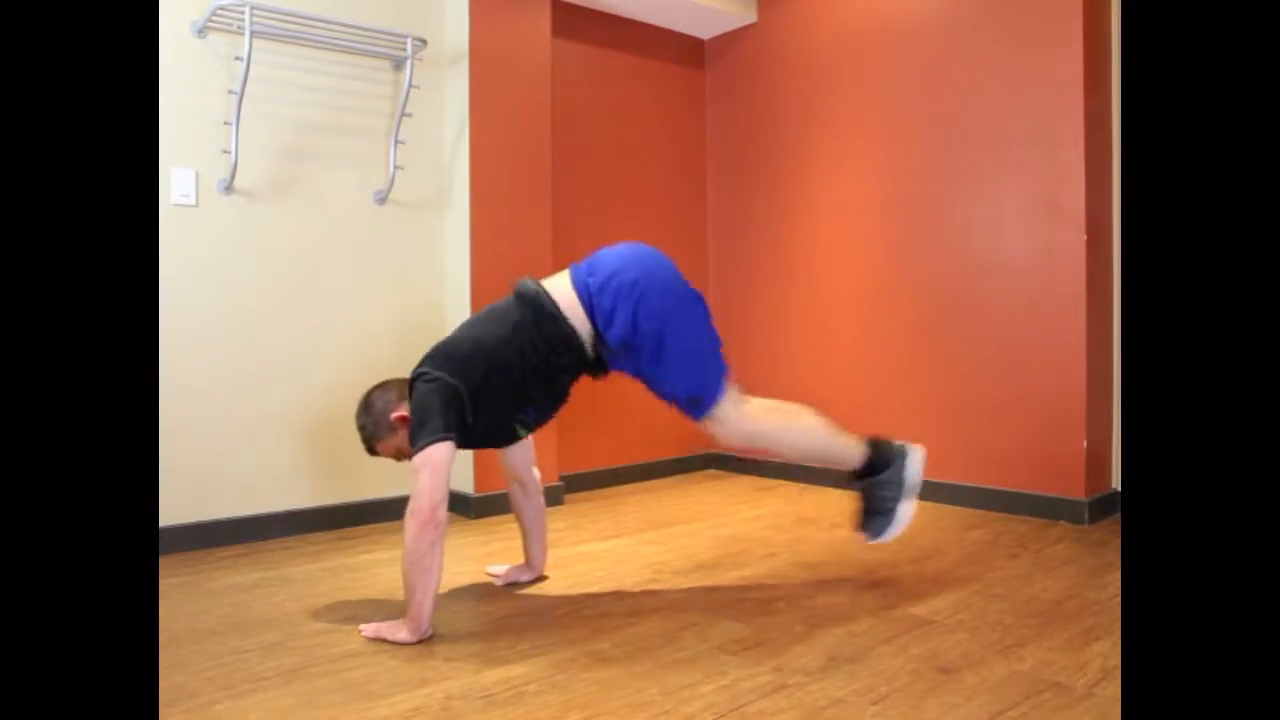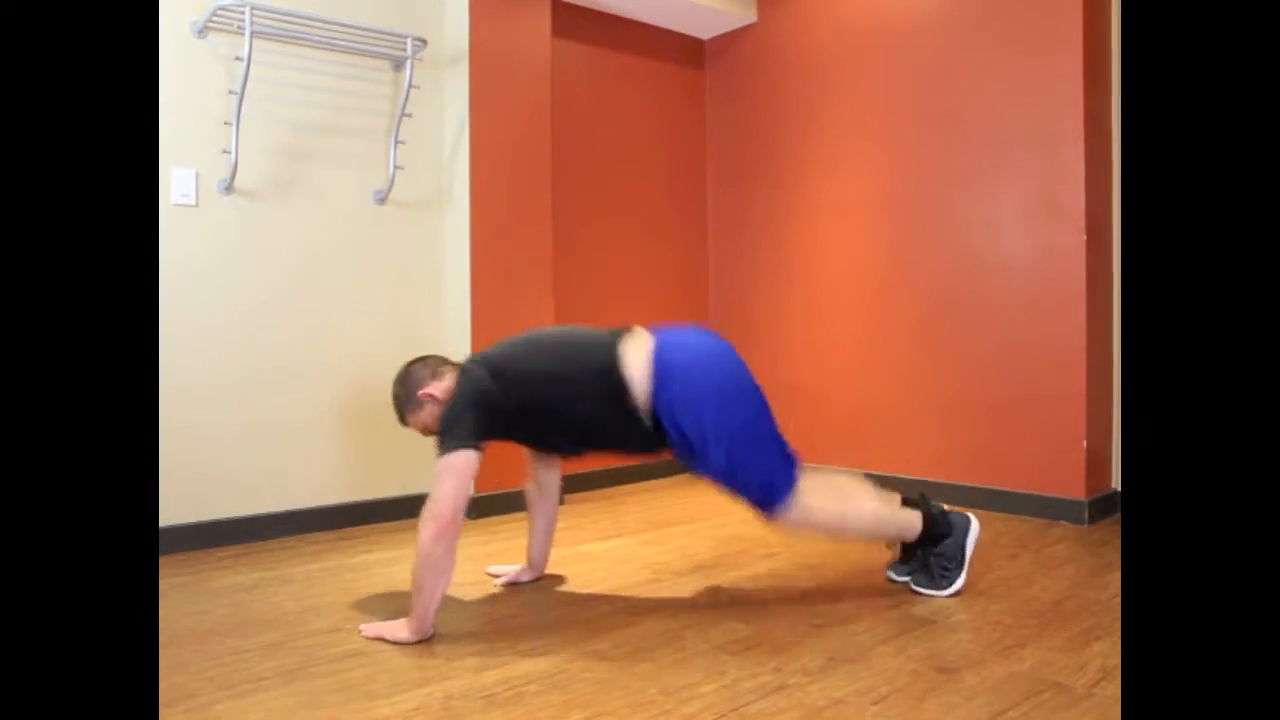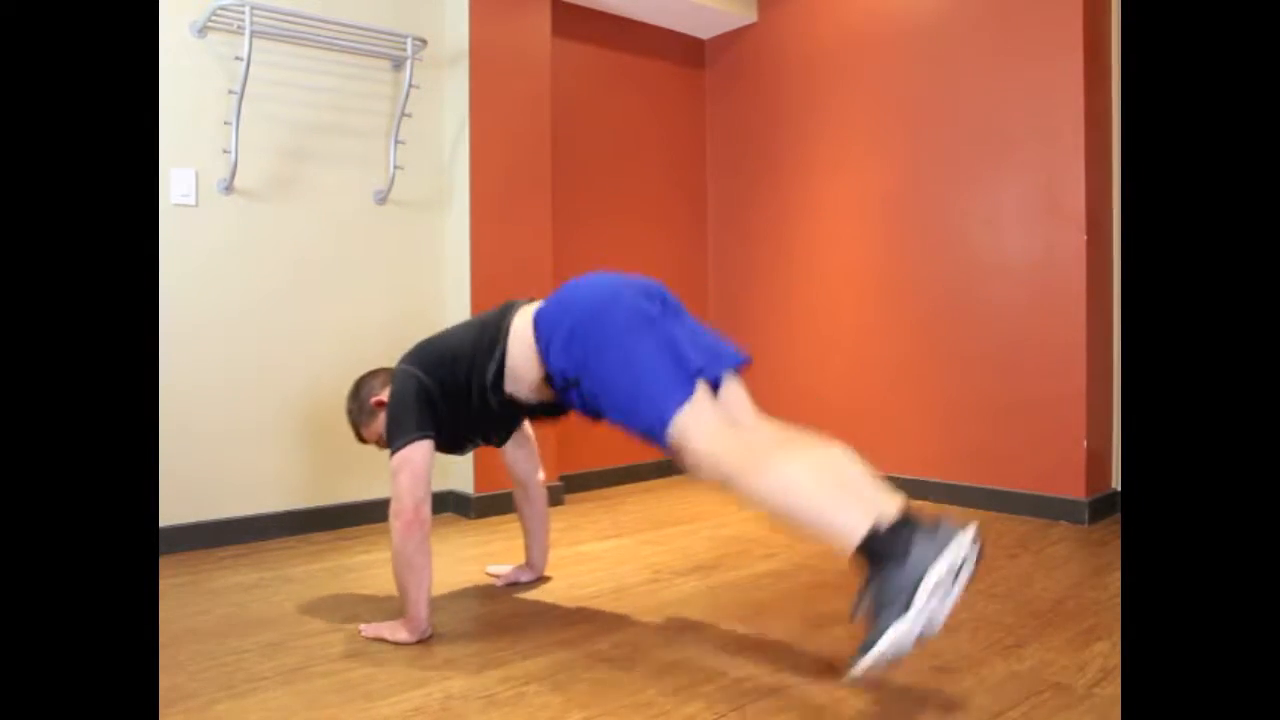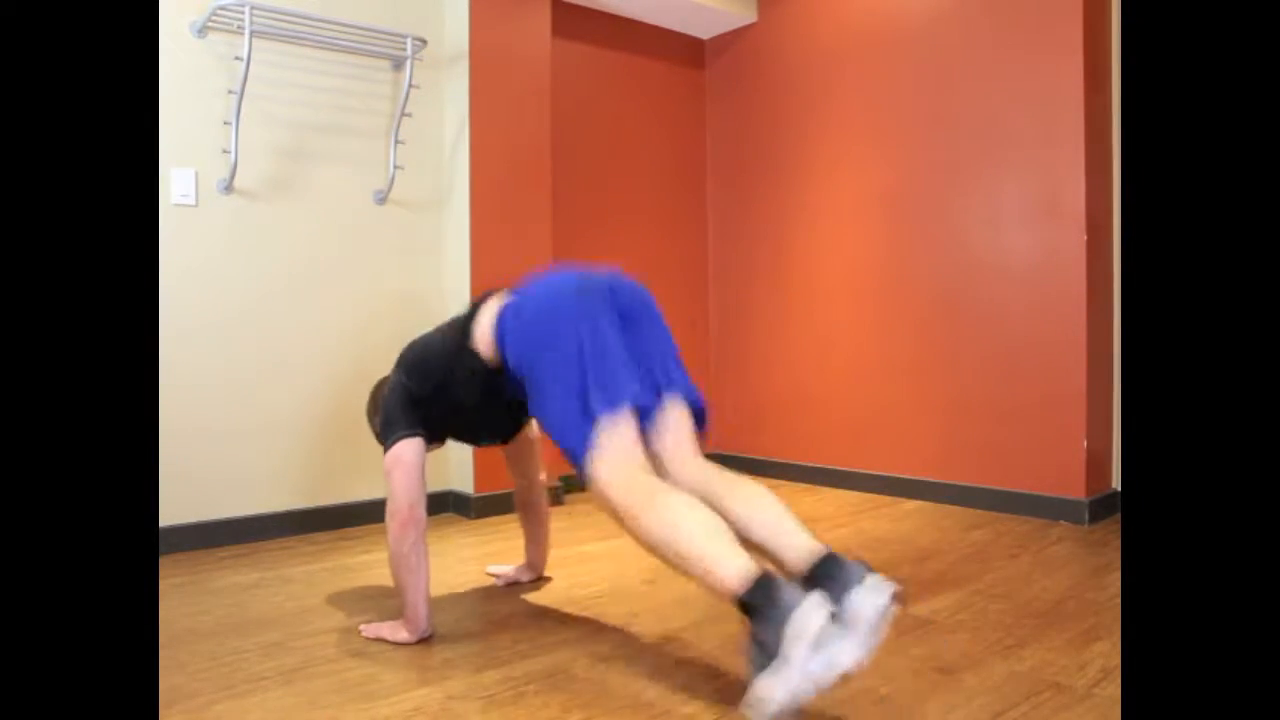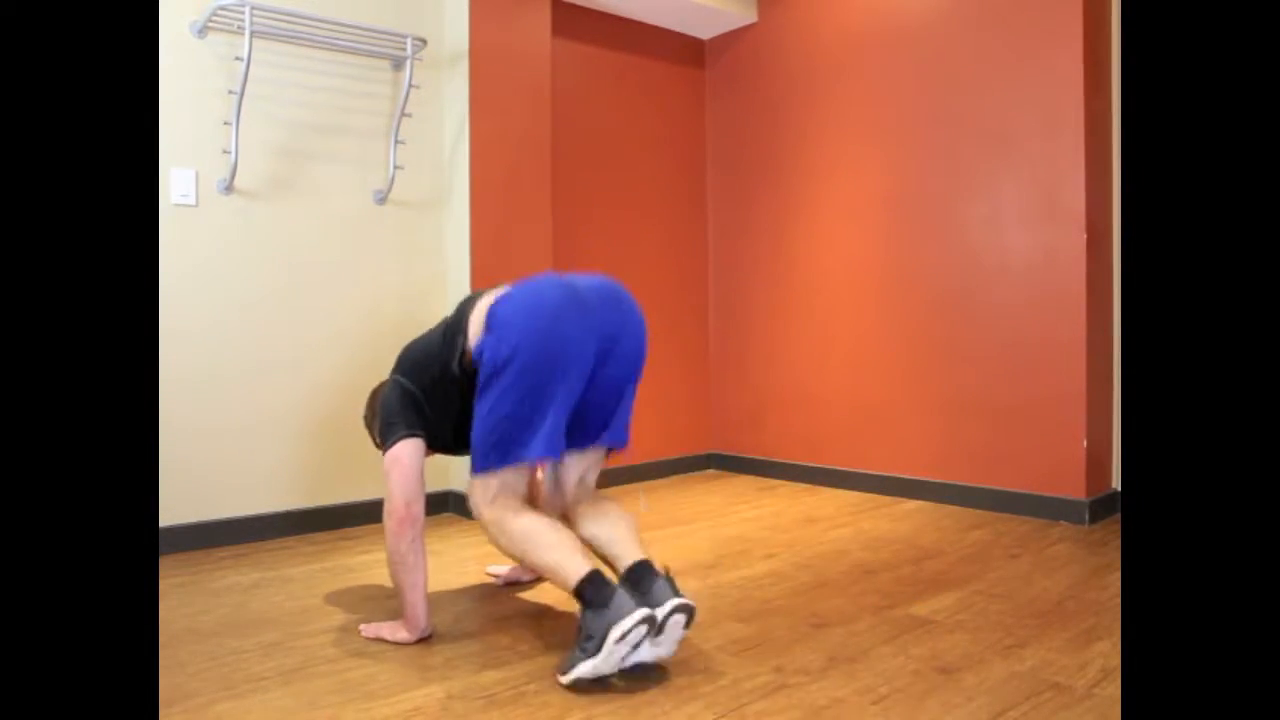
dt=0.4s
person 1, frame 1
left shoulder: (433, 395)
right shoulder: (480, 403)
left elbow: (426, 511)
right elbow: (522, 472)
left wrist: (414, 623)
right wrist: (533, 564)
left hip: (623, 290)
right hip: (613, 293)
left knee: (727, 419)
right knee: (726, 415)
left ankle: (882, 463)
right ankle: (875, 472)
person 1, frame 2
left shoulder: (467, 398)
right shoulder: (501, 384)
left elbow: (443, 516)
right elbow: (546, 469)
left wrist: (417, 623)
right wrist: (533, 566)
left hip: (694, 384)
right hip: (686, 364)
left knee: (793, 504)
right knee: (791, 492)
left ankle: (938, 527)
right ankle: (913, 511)
person 1, frame 3
left shoulder: (411, 390)
right shoulder: (459, 391)
left elbow: (409, 511)
right elbow: (527, 471)
left wrist: (413, 621)
right wrist: (534, 563)
left hip: (585, 323)
right hip: (620, 304)
left knee: (719, 449)
right knee: (751, 432)
left ankle: (897, 559)
right ankle: (917, 541)
person 1, frame 4
left shoulder: (403, 394)
left elbow: (404, 511)
right elbow: (526, 469)
left wrist: (414, 621)
right wrist: (532, 565)
left hip: (551, 312)
right hip: (617, 296)
left knee: (627, 486)
right knee: (690, 472)
left ankle: (780, 611)
right ankle: (838, 581)
person 1, frame 5
left shoulder: (402, 397)
left elbow: (403, 511)
right elbow: (519, 473)
left wrist: (413, 623)
right wrist: (530, 562)
left hip: (534, 324)
left knee: (493, 505)
right knee: (576, 497)
left ankle: (608, 606)
right ankle: (649, 588)
